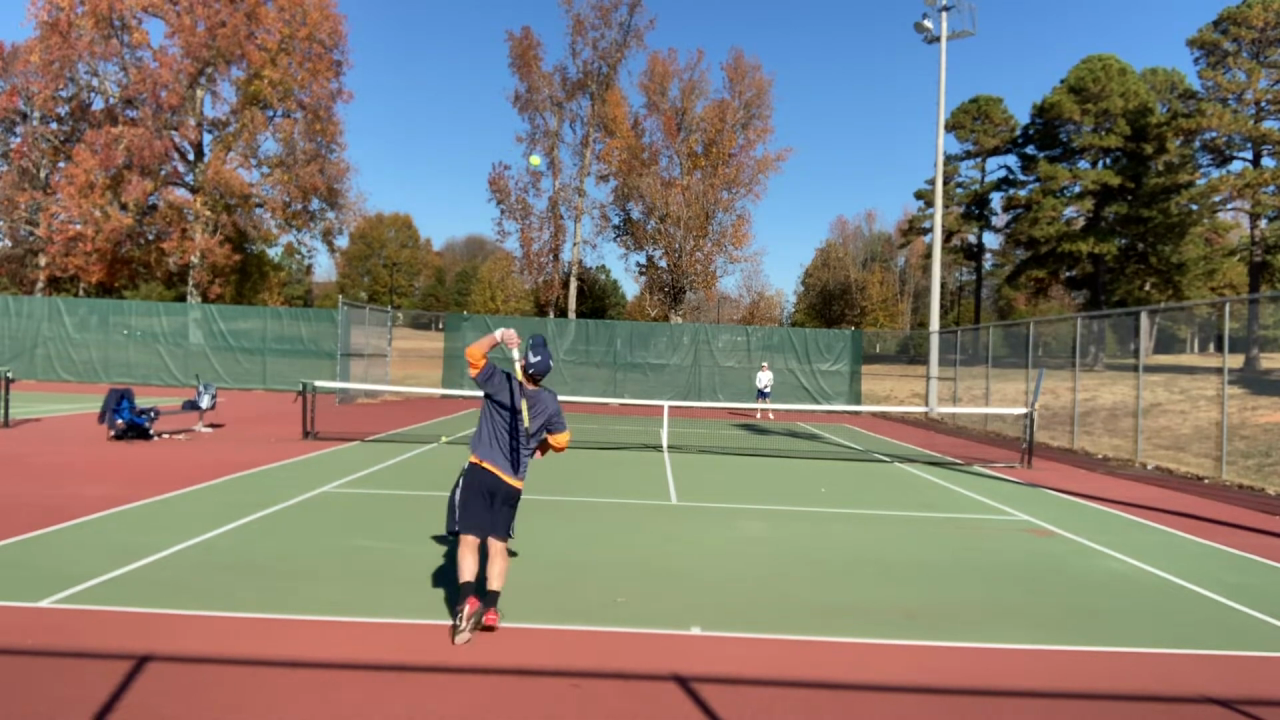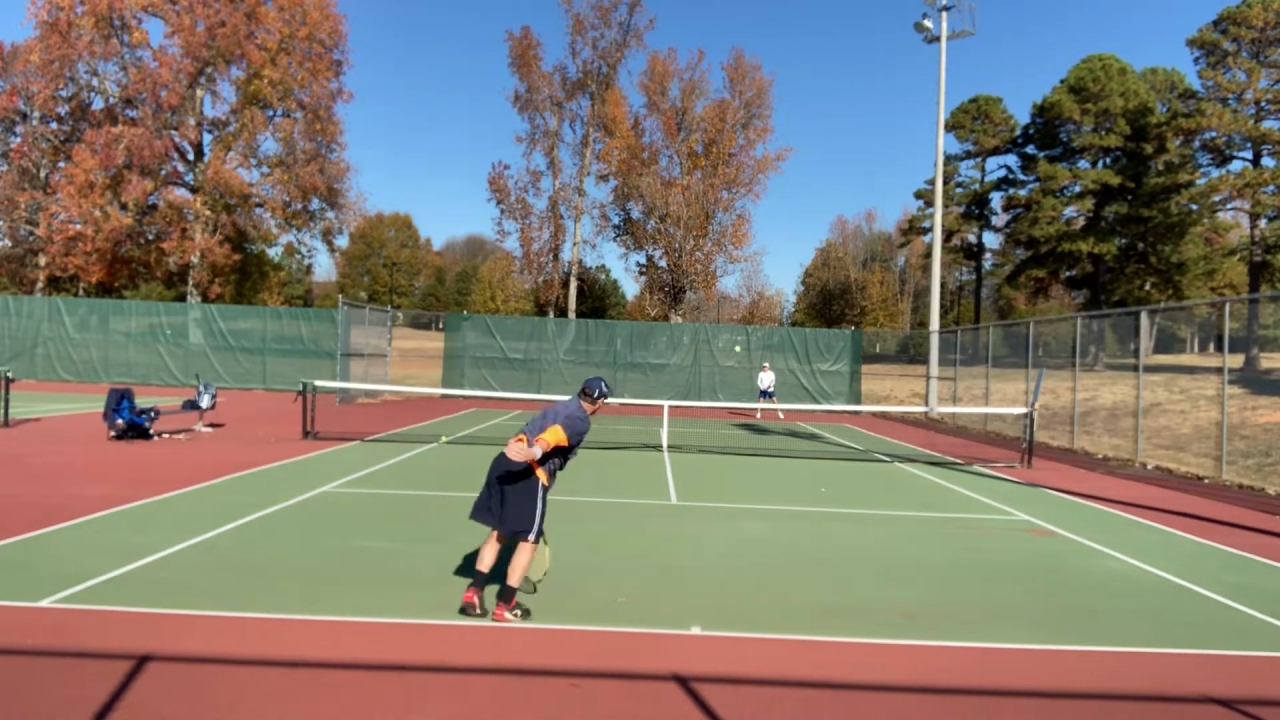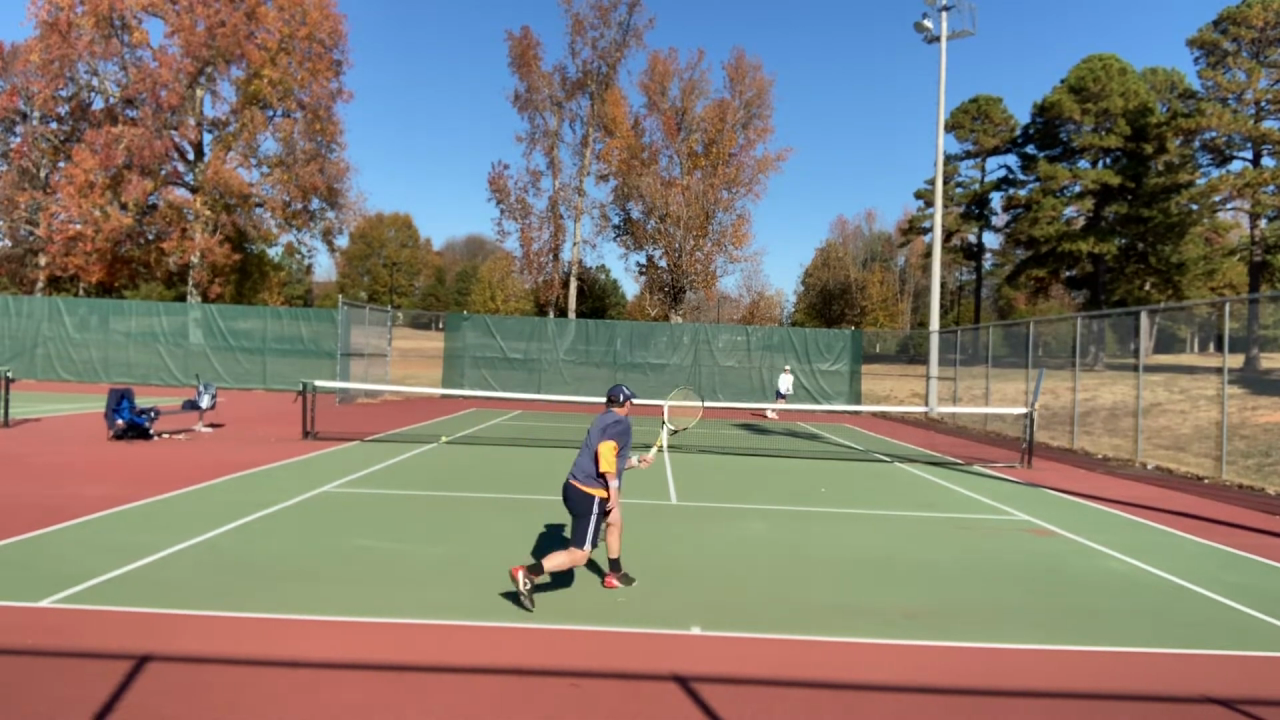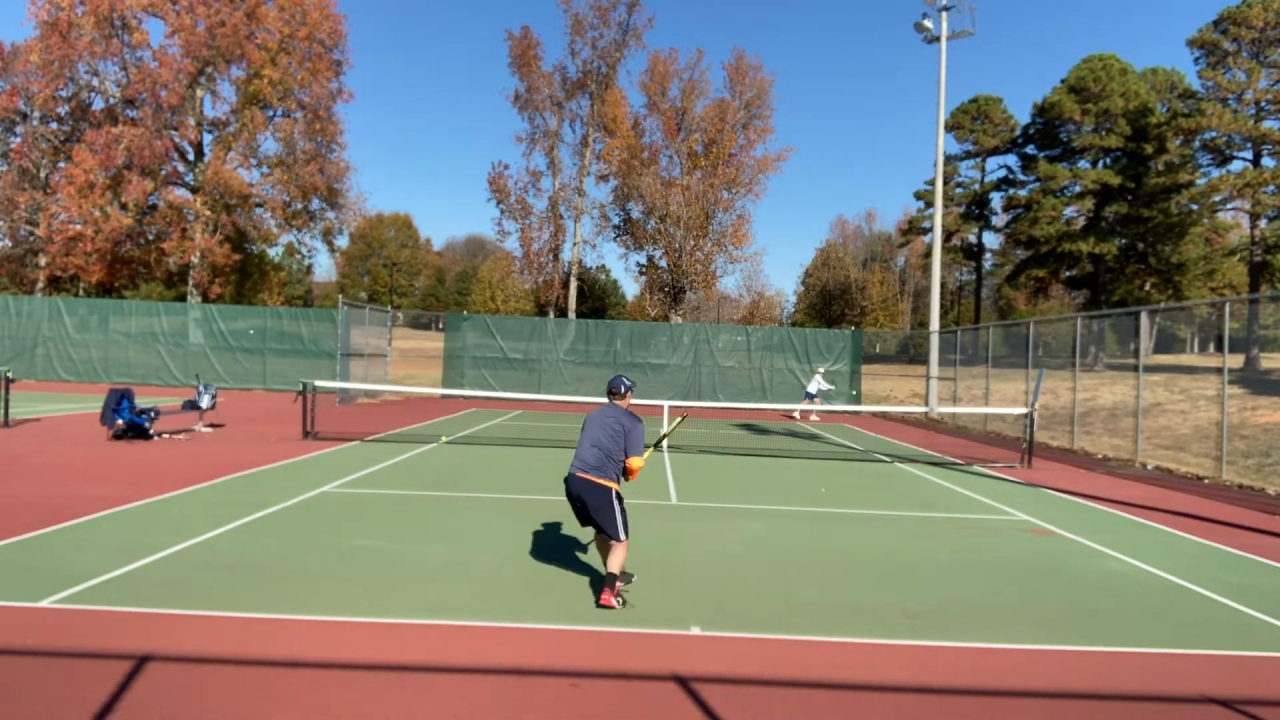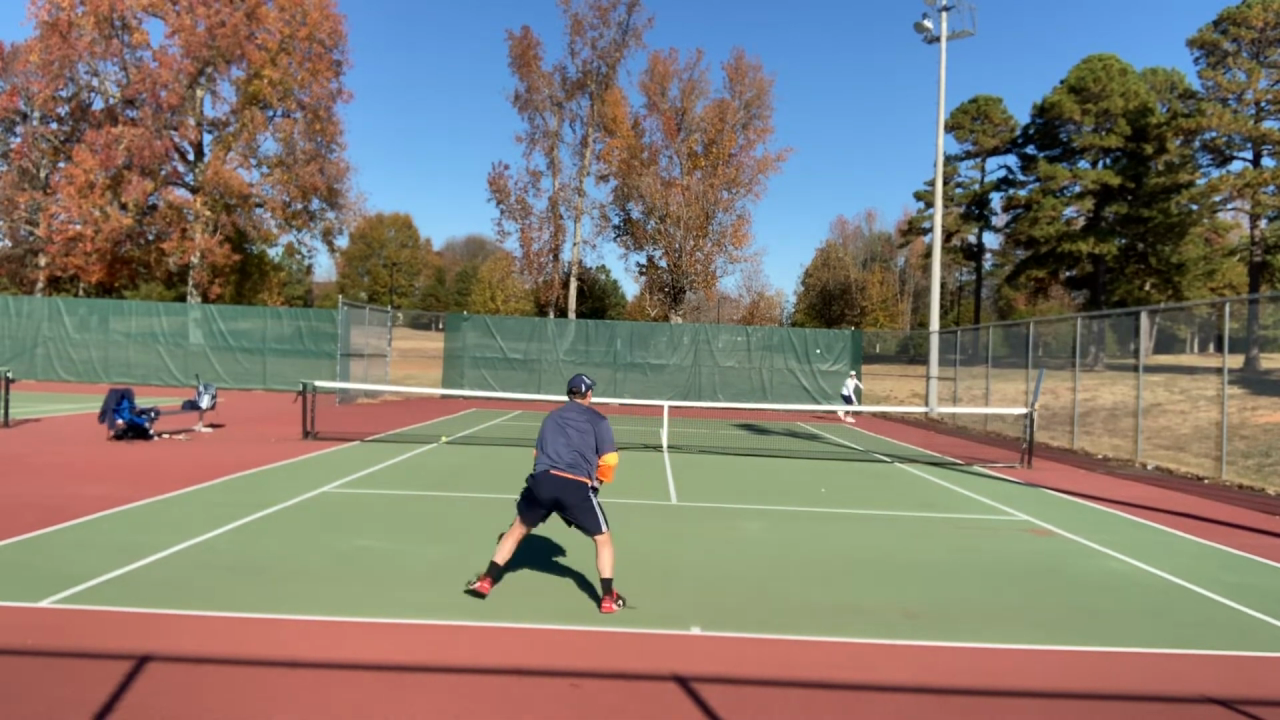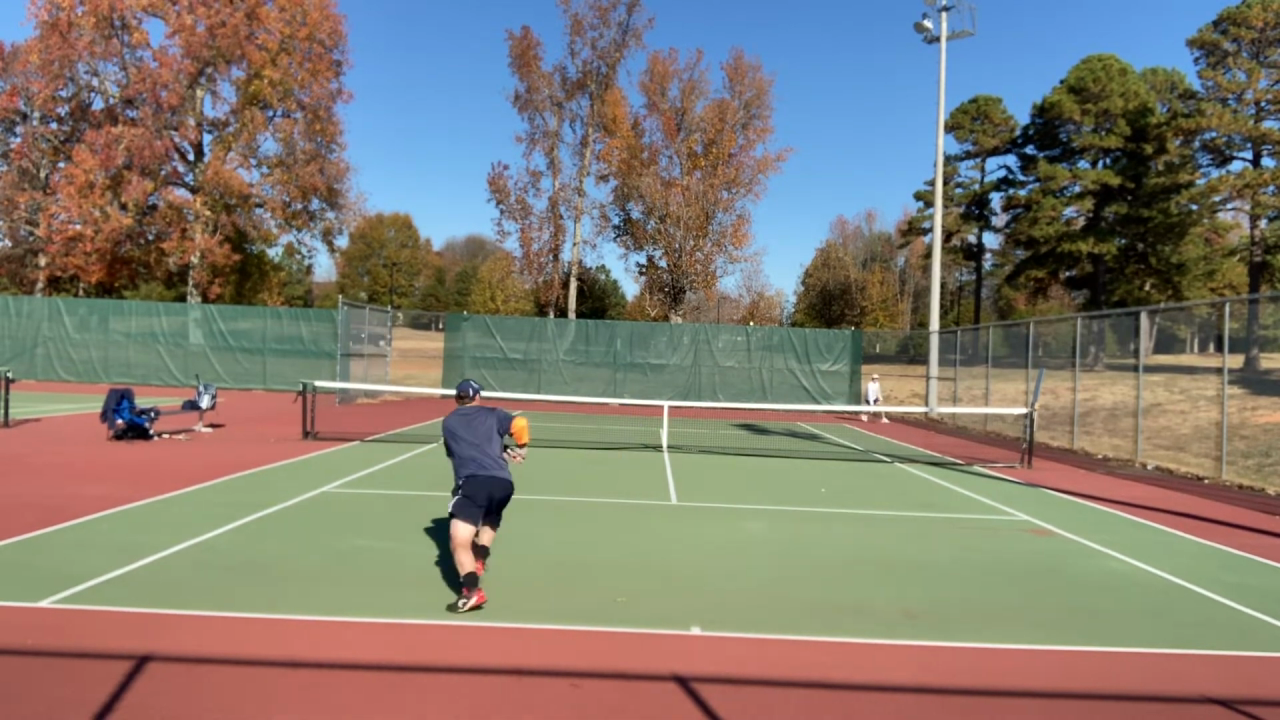
dt=0.4s
person 1, frame 1
left shoulder: (501, 385)
right shoulder: (550, 403)
left elbow: (474, 356)
right elbow: (560, 441)
left wrist: (498, 337)
right wrist: (541, 446)
left hip: (479, 473)
right hip: (511, 481)
left knee: (468, 542)
right knee: (497, 544)
left ankle: (469, 601)
right ankle: (491, 610)
person 1, frame 2
left shoulder: (563, 407)
right shoulder: (581, 421)
right elbow: (554, 437)
right wrist: (534, 453)
left hip: (504, 463)
right hip: (526, 476)
left knee: (497, 535)
right knee: (528, 543)
left ankle: (473, 593)
right ankle: (505, 604)
person 1, frame 3
left shoulder: (601, 421)
right shoulder: (622, 423)
right elbow: (606, 449)
left wrist: (634, 461)
right wrist: (613, 487)
left hip: (575, 488)
right hip: (589, 495)
left knee: (614, 518)
right knee: (578, 554)
left ankle: (615, 574)
right ankle: (526, 573)
person 1, frame 4
left shoulder: (593, 416)
right shoulder: (632, 421)
right elbow: (634, 462)
right wrist: (629, 475)
left hip: (575, 481)
right hip: (601, 487)
left knee: (602, 531)
right knee: (619, 542)
left ankle: (614, 574)
right ankle: (609, 592)
person 1, frame 5
left shoulder: (552, 417)
right shoulder: (598, 420)
left elbow: (538, 453)
right elbow: (610, 460)
right wrist: (599, 480)
left hip: (542, 481)
right hip: (577, 486)
left knee: (515, 533)
right knee: (604, 540)
left ankle: (485, 582)
right ankle: (609, 598)
person 1, frame 6
left shoulder: (448, 422)
right shoulder: (493, 414)
right elbow: (520, 424)
right wrist: (521, 448)
left hip: (472, 483)
right hip: (503, 484)
left knee: (459, 542)
right knee: (488, 527)
left ankle: (472, 590)
right ankle: (481, 559)
